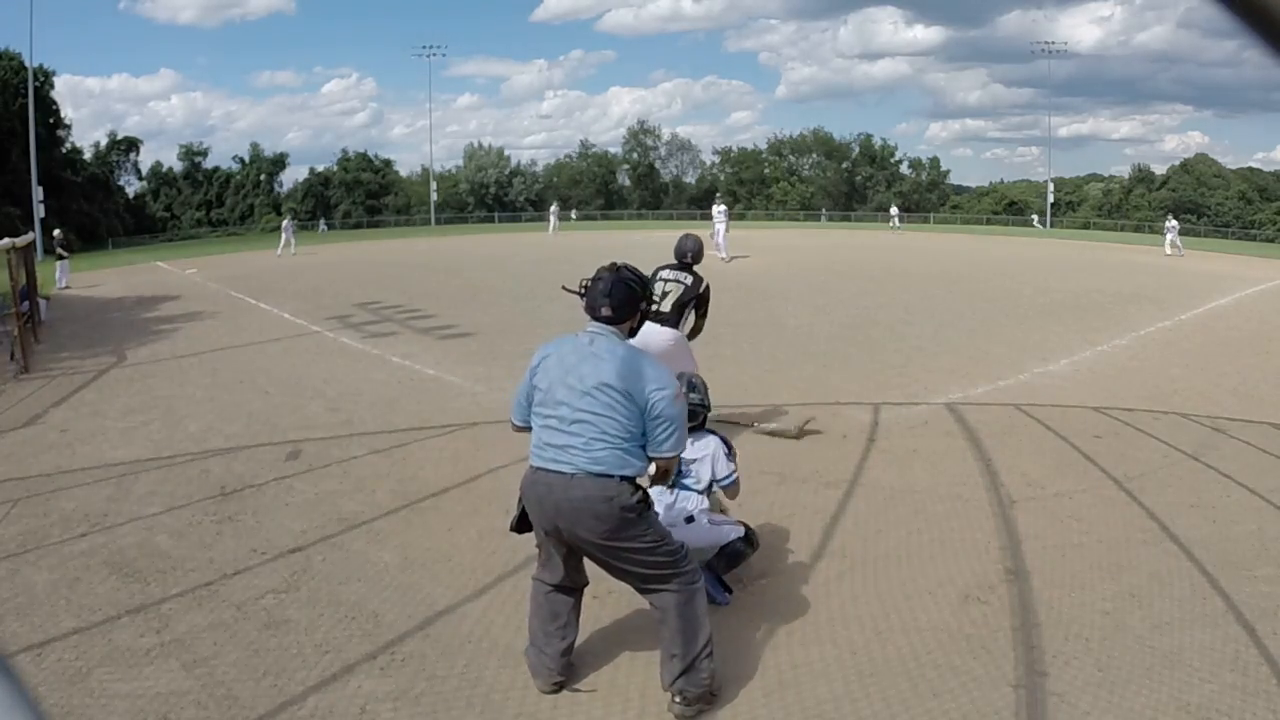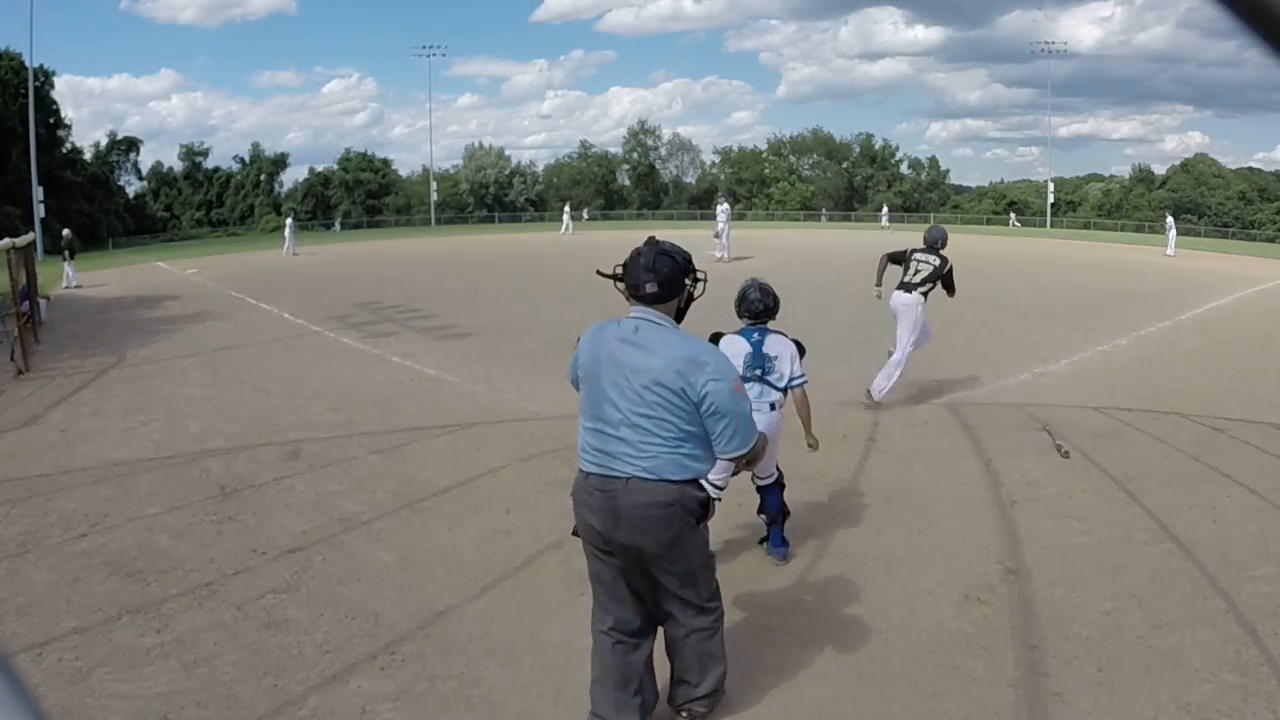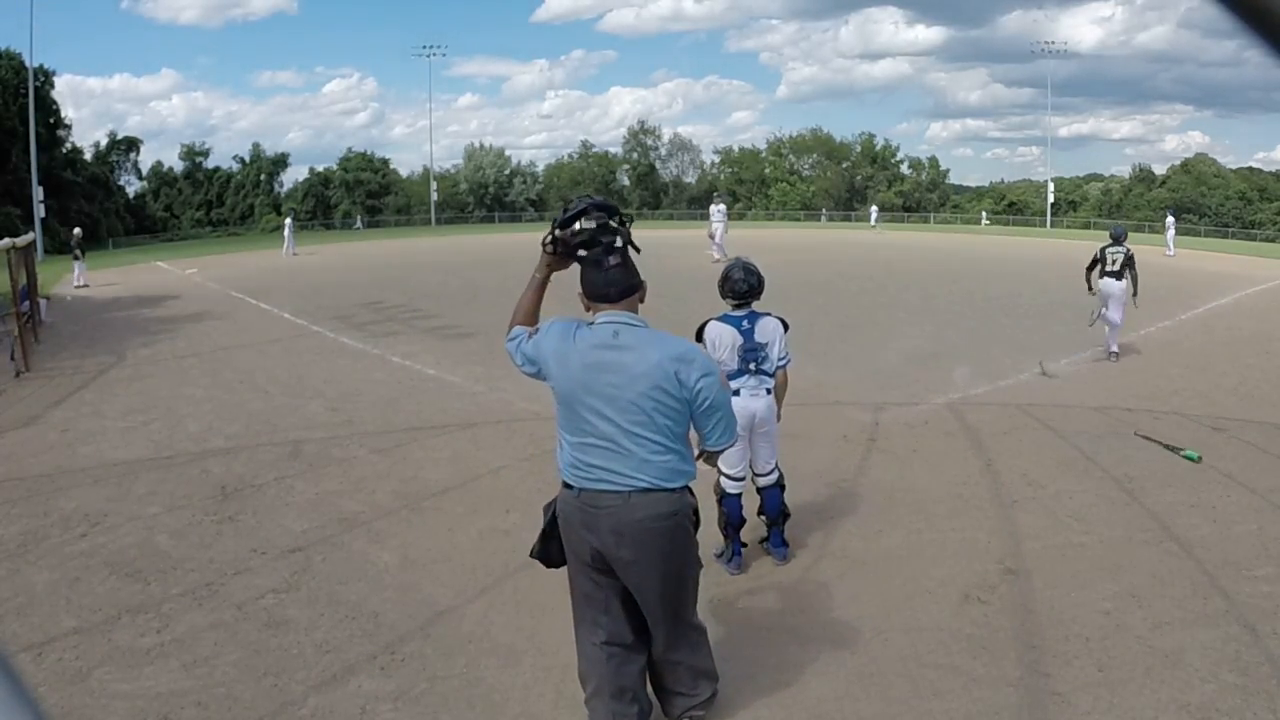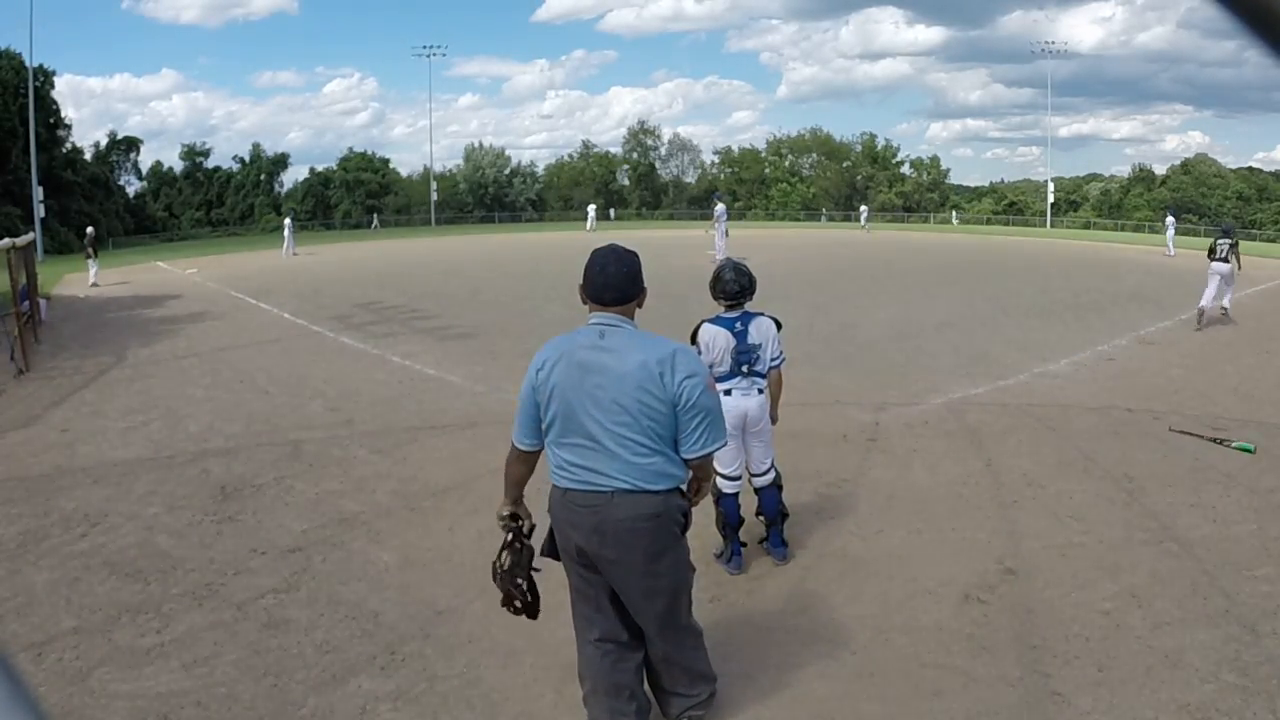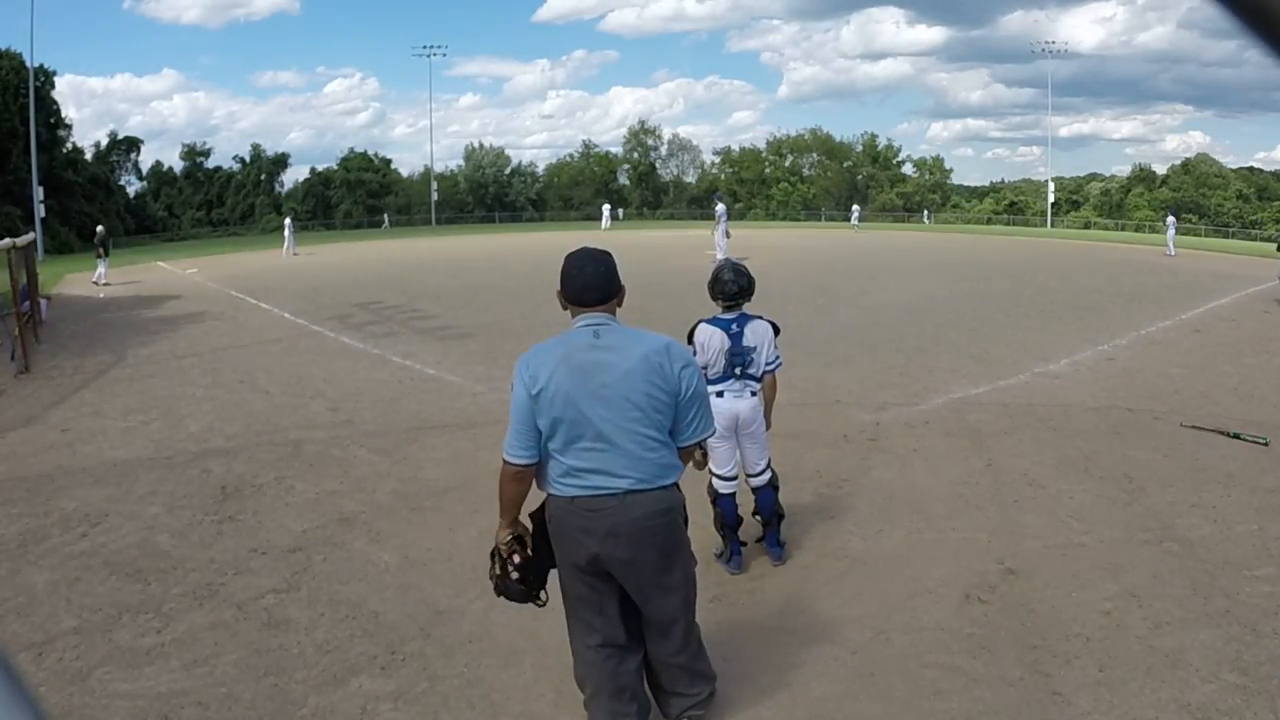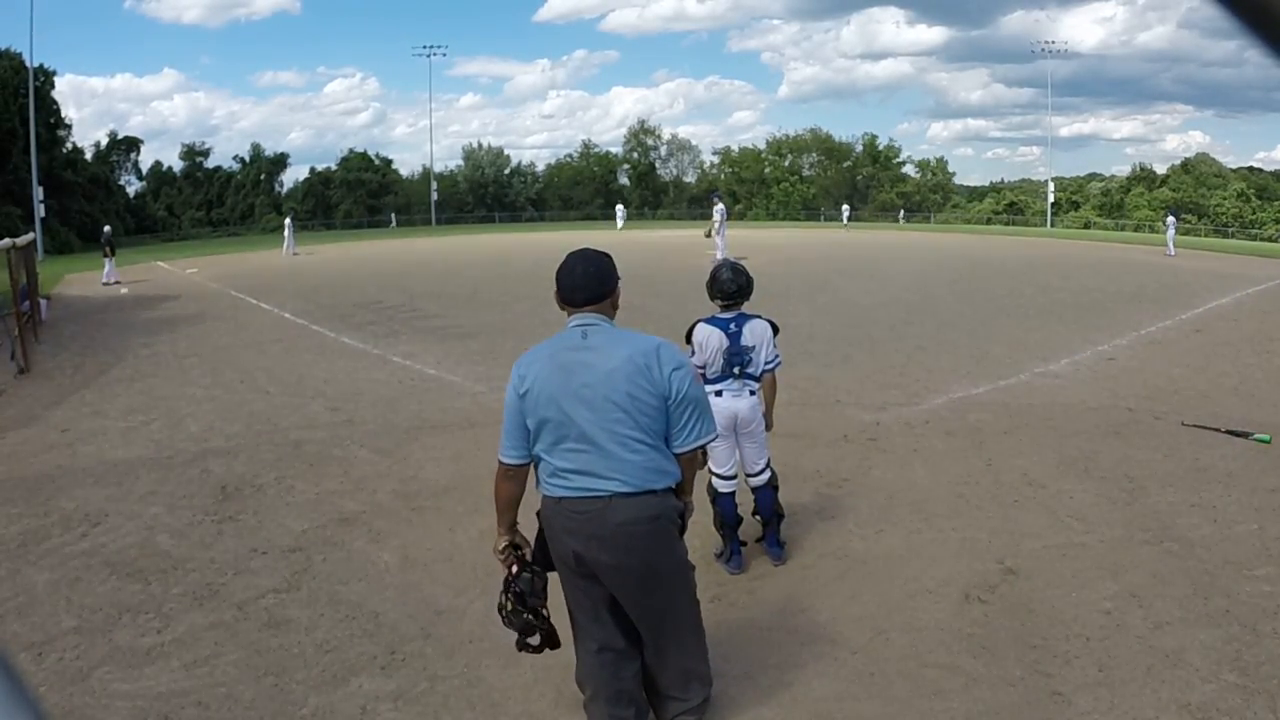
dt=0.7s
person 1, frame 1
left shoulder: (548, 353)
right shoulder: (652, 373)
left elbow: (520, 421)
right elbow: (666, 457)
right wrist: (660, 478)
left hip: (541, 490)
right hip: (603, 499)
left knee: (555, 576)
right knee: (677, 579)
left ankle: (547, 667)
person 1, frame 2
left shoulder: (593, 339)
right shoulder: (703, 359)
right elbow: (742, 451)
right wrist: (758, 447)
left hip: (595, 496)
right hip: (663, 504)
left knee: (617, 621)
right knee: (691, 607)
person 1, frame 3
left shoulder: (559, 344)
right shoulder: (685, 356)
left elbow: (516, 337)
right elbow: (718, 443)
left wrist: (542, 273)
right wrist: (706, 453)
left hip: (582, 511)
right hip: (657, 512)
left knee: (604, 629)
right knee: (671, 616)
person 1, frame 4
left shoulder: (548, 357)
right shoulder: (675, 359)
left elbow: (523, 449)
right elbow: (699, 456)
left wrist: (513, 500)
right wrist: (699, 483)
left hip: (572, 512)
right hip: (646, 514)
left knee: (600, 626)
right knee: (665, 614)
person 1, frame 5
left shoulder: (535, 365)
right shoulder: (668, 354)
left elbow: (518, 465)
right elbow: (687, 443)
left wrist: (509, 524)
left hip: (573, 518)
right hip: (651, 511)
left knee: (598, 629)
right knee: (670, 615)
person 1, frame 6
left shoulder: (529, 366)
right shoulder: (660, 356)
left elbow: (512, 465)
right elbow: (687, 449)
left wrist: (506, 530)
right wrist: (683, 495)
left hip: (566, 520)
right hip: (642, 515)
left knee: (598, 632)
right knee: (667, 617)
person 2, frame 1
right shoulder: (713, 444)
right elbow: (732, 493)
left hip: (656, 520)
right hip: (689, 526)
right knee: (747, 540)
right ankle: (710, 574)
person 2, frame 2
left shoulder: (727, 342)
right shoulder: (786, 345)
right elbow: (798, 394)
right wrist: (808, 433)
right hip: (769, 419)
left knee: (712, 482)
right knee: (768, 477)
right ankle: (777, 543)
person 2, frame 3
left shoulder: (715, 329)
right shoulder: (773, 325)
right elbow: (781, 375)
right wrist: (777, 406)
left hip: (731, 405)
right hip: (764, 403)
left knee: (731, 480)
right knee: (768, 473)
left ankle: (733, 552)
right ankle: (777, 543)
person 2, frame 4
left shoulder: (708, 331)
right shoulder: (766, 325)
right elbow: (775, 373)
right wrist: (774, 407)
left hip: (723, 405)
right hip: (757, 402)
left knee: (727, 479)
right knee: (764, 473)
left ankle: (733, 551)
right ankle: (777, 543)
person 2, frame 5
left shoulder: (704, 331)
right shoulder: (763, 328)
right elbow: (769, 378)
right wrist: (767, 413)
left hip: (717, 407)
right hip: (750, 405)
left knee: (723, 479)
right knee: (761, 474)
left ankle: (732, 551)
right ankle: (773, 543)
person 2, frame 6
left shoulder: (702, 331)
right shoulder: (761, 327)
left elbow: (697, 379)
right elbow: (768, 376)
right wrist: (769, 412)
left hip: (715, 406)
right hip: (750, 404)
left knee: (723, 479)
right knee: (760, 473)
left ankle: (732, 551)
right ankle: (773, 543)
